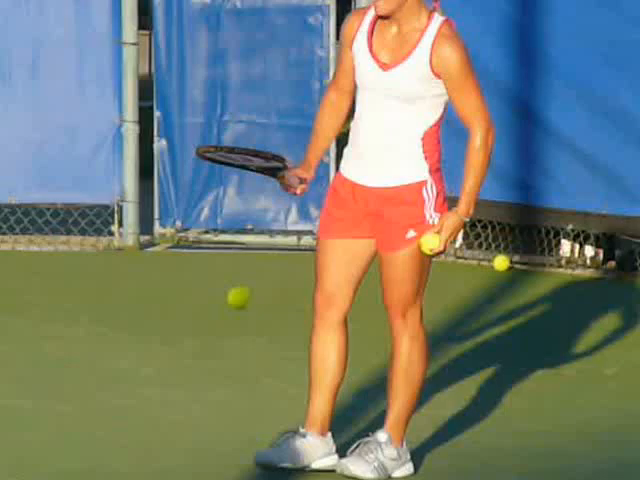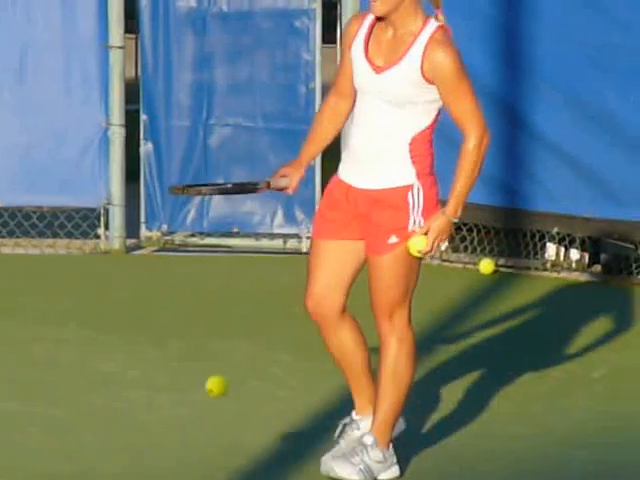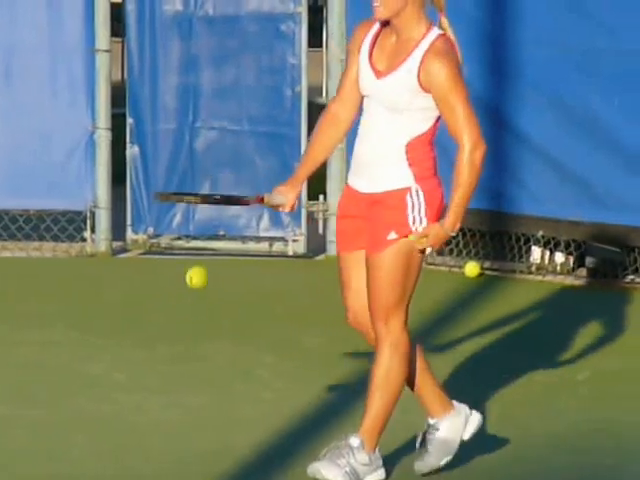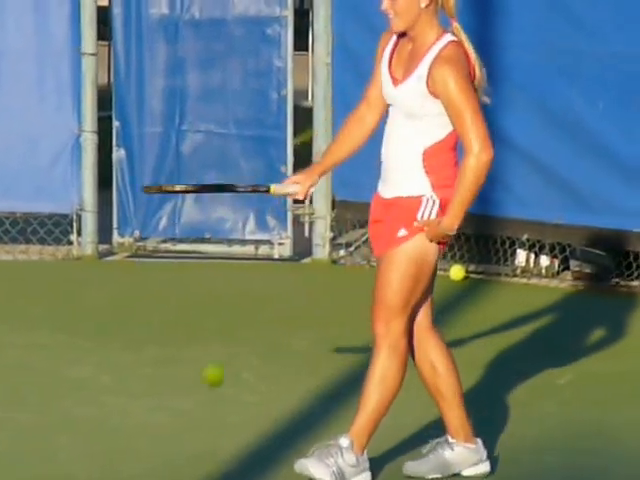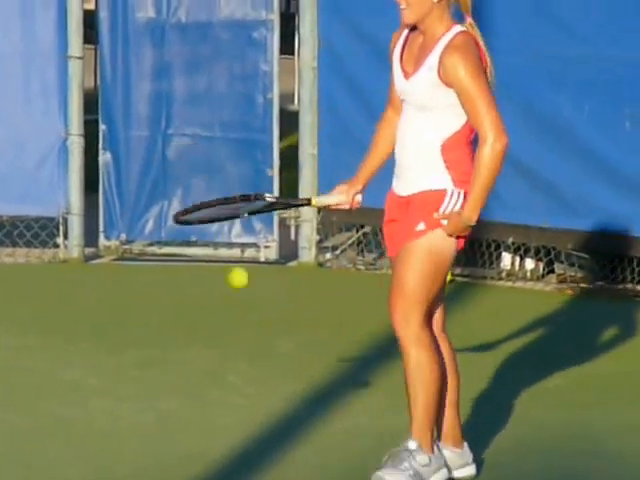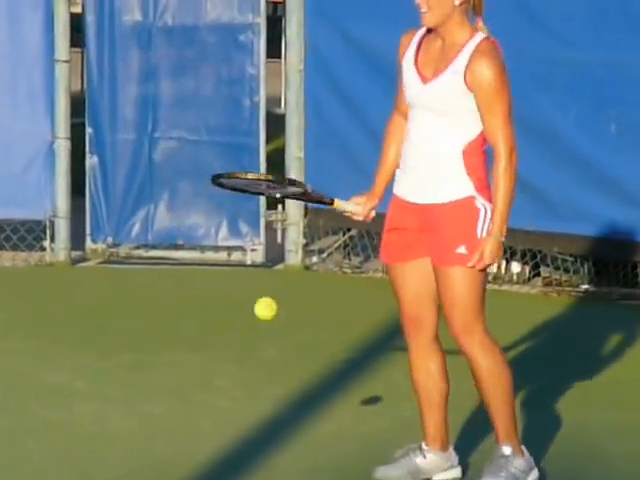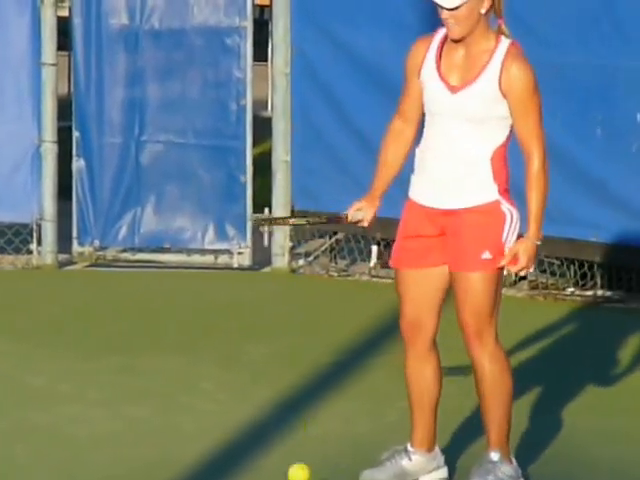
dt=0.3s
person 1, frame 1
left shoulder: (444, 45)
left elbow: (481, 130)
left wrist: (464, 208)
right wrist: (310, 162)
left hip: (410, 194)
right hip: (353, 186)
left knee: (402, 317)
right knee: (327, 305)
right ankle: (316, 437)
person 1, frame 2
left shoulder: (437, 50)
left elbow: (477, 134)
left wrist: (452, 210)
right wrist: (302, 161)
left hip: (402, 196)
right hip: (348, 188)
left knee: (391, 319)
right knee: (321, 303)
right ankle: (368, 411)
person 1, frame 3
left shoulder: (436, 58)
left elbow: (472, 145)
right elbow: (341, 111)
left wrist: (451, 221)
right wrist: (299, 178)
left hip: (407, 199)
right hip: (360, 193)
left knee: (386, 323)
right knee: (361, 318)
right ankle: (447, 414)
person 1, frame 4
left shoulder: (446, 65)
right shoulder: (391, 43)
left elbow: (480, 151)
right elbow: (367, 114)
left wrist: (449, 223)
right wrist: (316, 171)
left hip: (425, 206)
right hip: (390, 201)
left knee: (387, 325)
right knee: (415, 325)
person 1, frame 5
left shoulder: (458, 53)
right shoulder: (403, 40)
left elbow: (495, 138)
left wrist: (470, 211)
right wrist: (360, 180)
left hip: (443, 199)
right hip: (404, 198)
left knee: (406, 318)
right knee: (424, 323)
person 1, frame 6
left shoulder: (481, 61)
right shoulder: (412, 43)
left elbow: (505, 151)
left wrist: (497, 231)
right wrist: (377, 190)
left hip: (459, 206)
right hip: (408, 205)
left knee: (468, 334)
right knee: (416, 329)
person 1, frame 7
left shoulder: (512, 67)
right shoulder: (423, 50)
left elbow: (535, 155)
left wrist: (532, 234)
right wrist: (375, 195)
left hip: (481, 213)
right hip: (423, 209)
left knee: (478, 338)
right knee: (414, 334)
